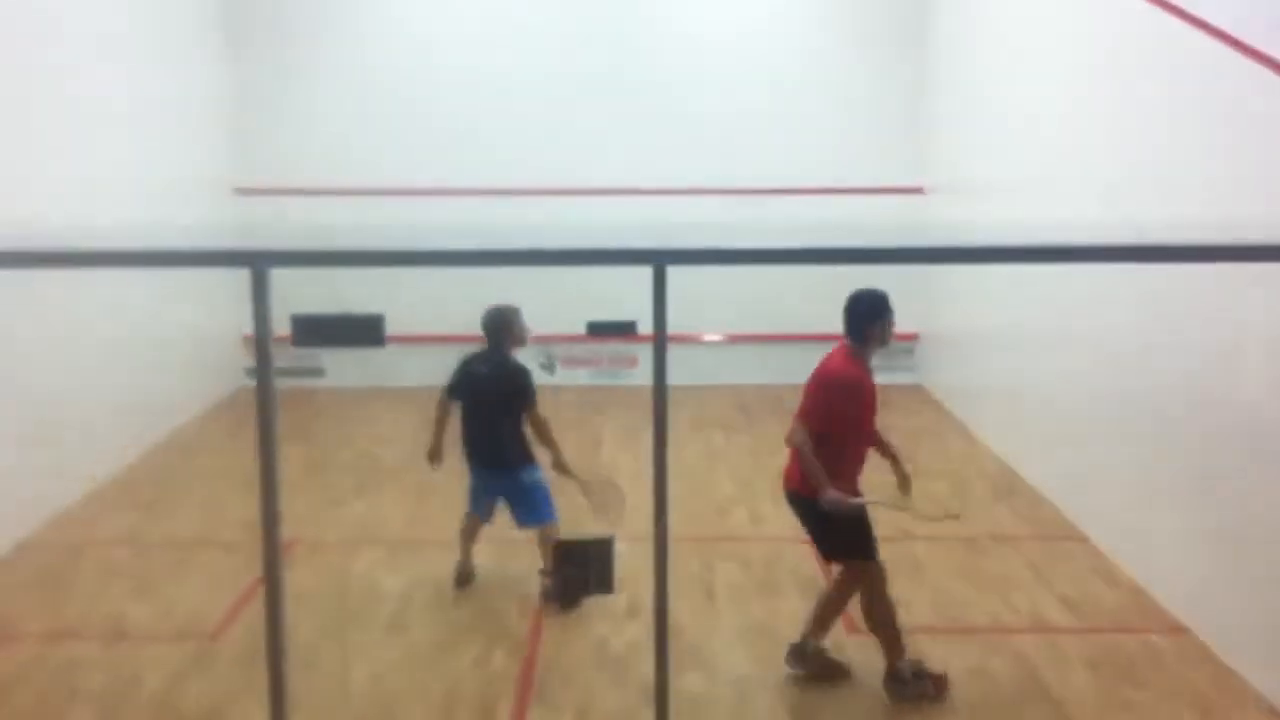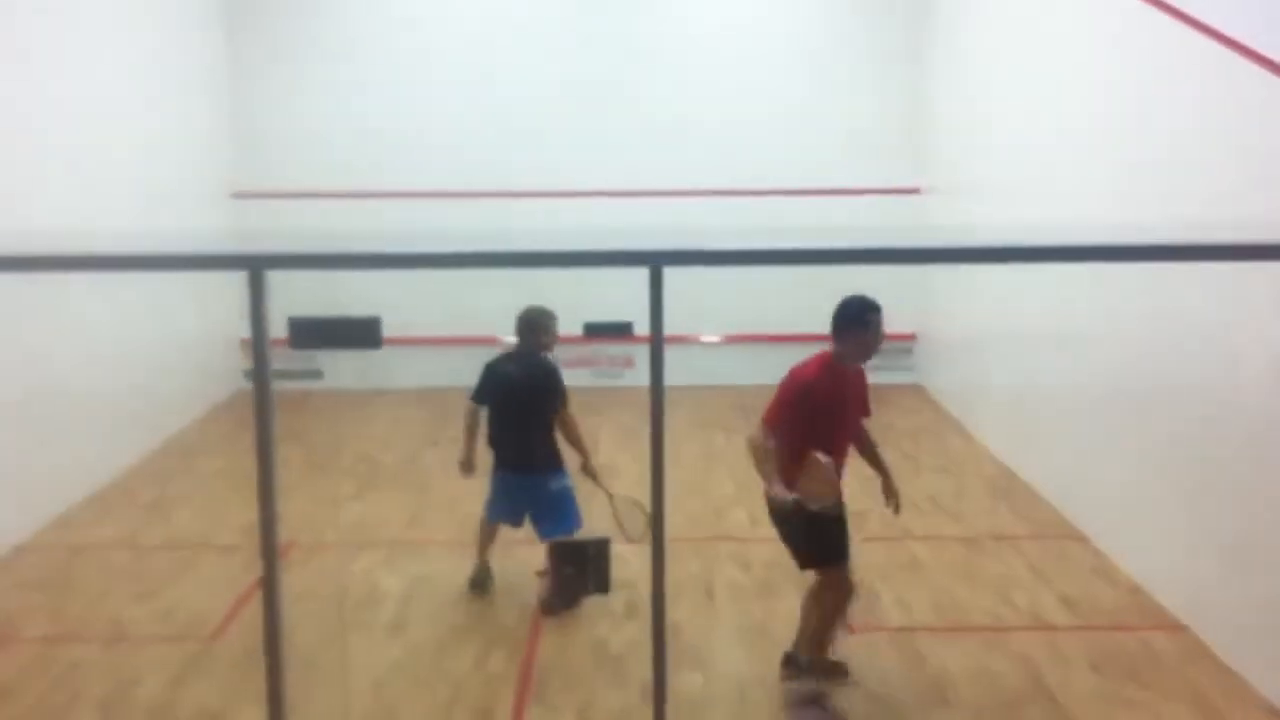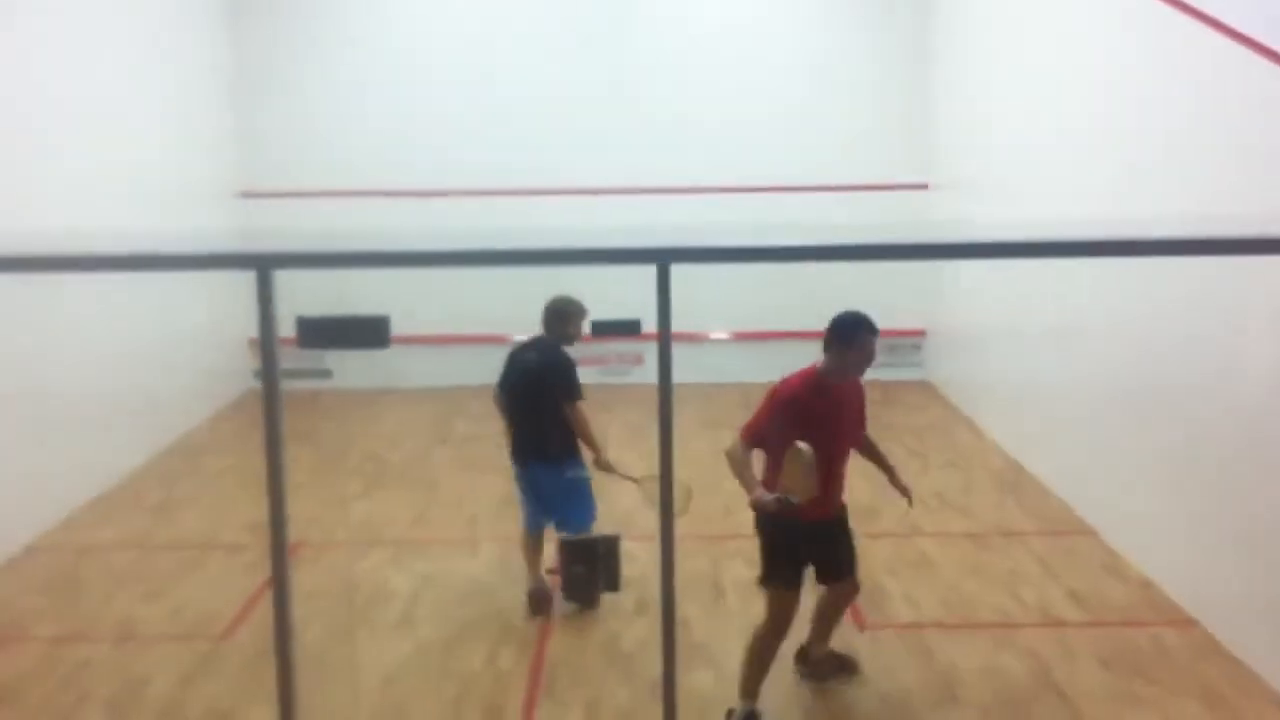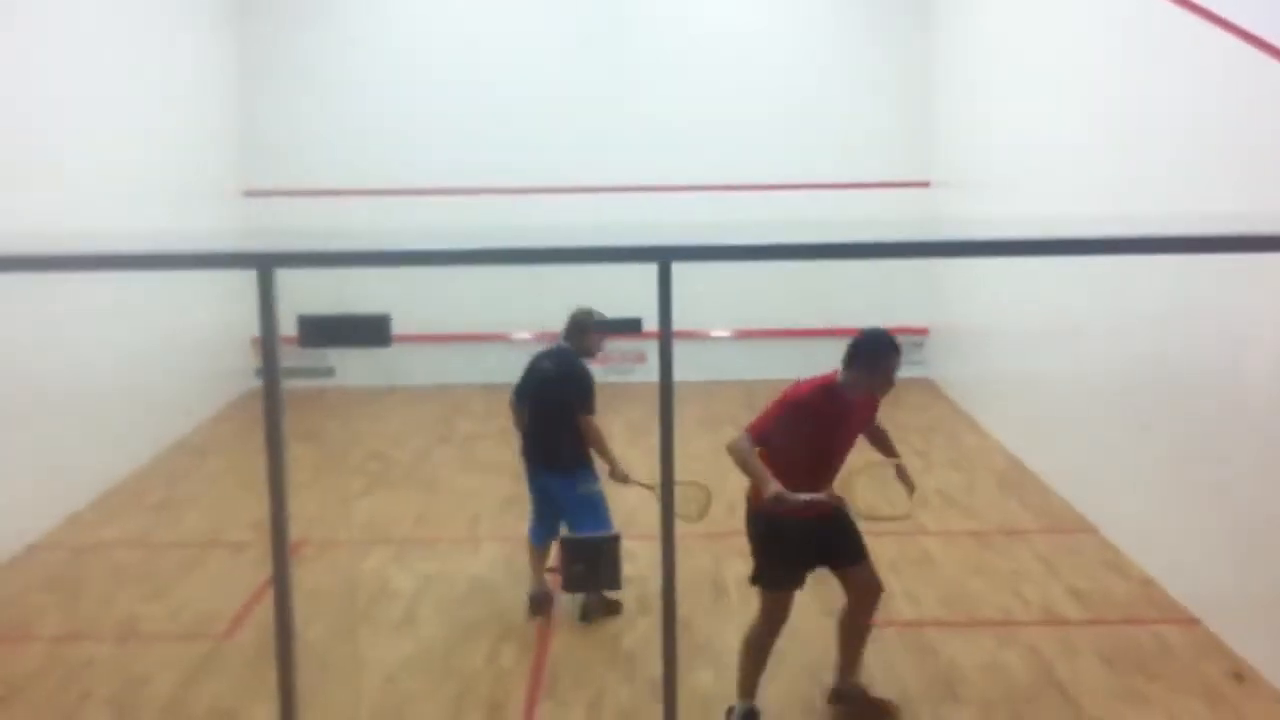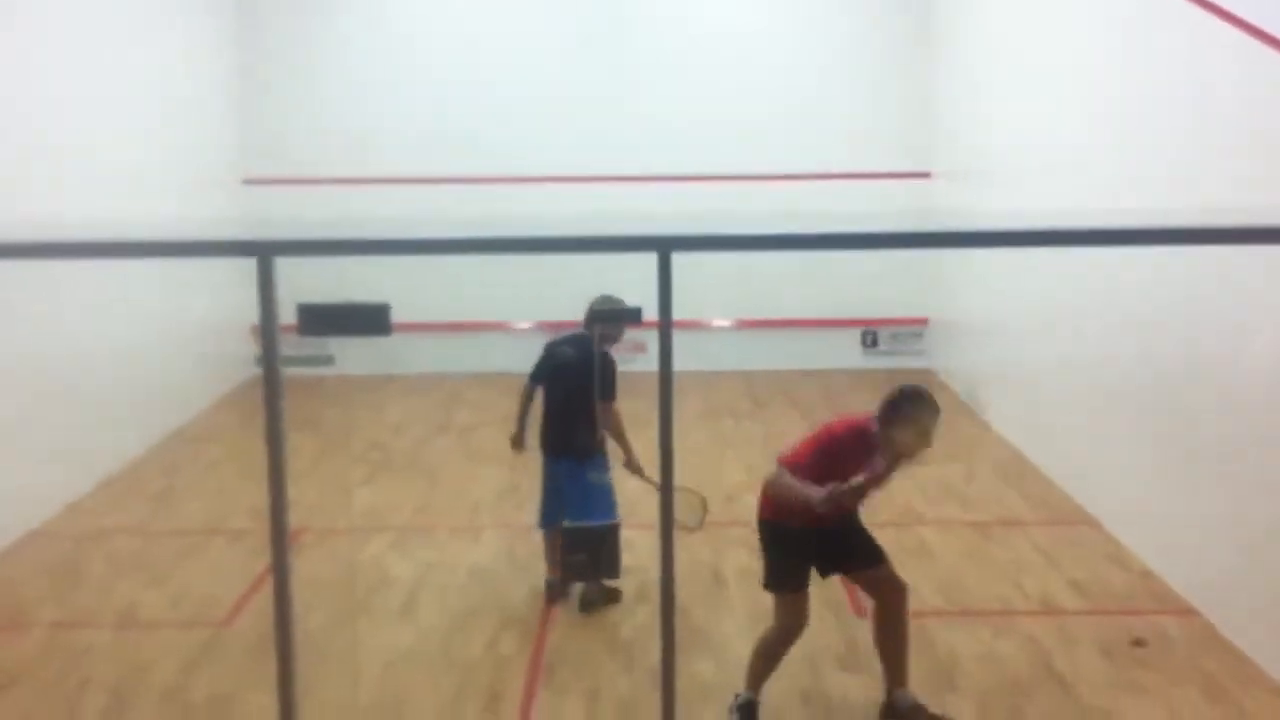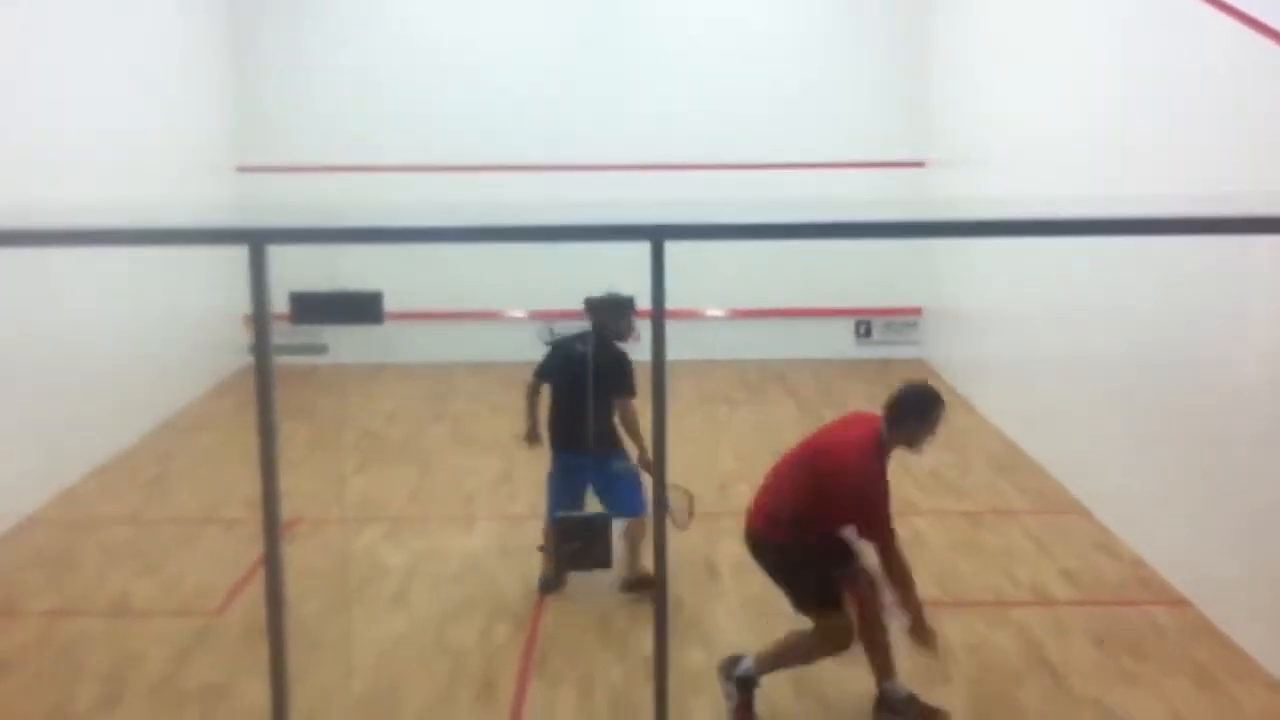
dt=0.2s
person 1, frame 1
left shoulder: (852, 364)
right shoulder: (840, 374)
right elbow: (797, 436)
left wrist: (893, 459)
right wrist: (825, 489)
left hip: (831, 489)
right hip: (818, 492)
left knee: (857, 570)
right knee: (872, 575)
left ankle: (807, 649)
right ankle: (901, 672)
person 1, frame 2
left shoulder: (855, 376)
right shoulder: (806, 379)
right elbow: (760, 437)
left wrist: (884, 475)
right wrist: (774, 486)
right hip: (797, 497)
left knee: (831, 577)
right knee: (840, 585)
left ankle: (802, 656)
person 1, frame 3
left shoulder: (852, 390)
right shoulder: (790, 393)
right elbow: (738, 448)
left wrist: (890, 472)
right wrist: (754, 490)
left hip: (828, 510)
right hip: (784, 513)
left knee: (846, 588)
right knee: (780, 615)
left ankle: (813, 654)
person 1, frame 4
left shoulder: (866, 398)
right shoulder: (803, 399)
right elbow: (740, 443)
left wrist: (896, 461)
right wrist: (768, 484)
left hip: (822, 504)
right hip: (777, 511)
left knee: (868, 588)
right knee: (774, 613)
left ankle: (847, 687)
person 1, frame 5
left shoulder: (888, 440)
right shoulder: (840, 440)
right elbow: (778, 480)
right wrist: (814, 496)
left hip: (832, 516)
right hip: (787, 519)
left knee: (893, 591)
right knee: (791, 621)
person 1, frame 6
left shoulder: (870, 425)
right shoulder: (863, 469)
right elbow: (890, 553)
right wrist: (917, 617)
left hip: (808, 517)
right hip: (779, 533)
left knee: (866, 591)
right knee: (838, 632)
right ankle: (744, 671)
person 2, frame 1
left shoulder: (469, 365)
right shoulder: (516, 373)
left elbow: (444, 403)
right elbow: (534, 419)
left wrist: (436, 443)
right wrist: (556, 453)
left hip: (478, 456)
right hip: (513, 459)
left knee: (477, 510)
right knee: (544, 518)
left ankle: (464, 565)
right ankle: (553, 582)
person 2, frame 2
left shoulder: (494, 367)
right shoulder: (546, 371)
left elbow: (473, 410)
right elbow: (563, 420)
left wrist: (468, 451)
right wrist: (586, 457)
left hip: (506, 461)
right hip: (541, 464)
left knee: (494, 514)
right knee: (562, 527)
left ankle: (481, 570)
right ankle: (555, 591)
person 2, frame 3
left shoulder: (518, 354)
right shoulder: (560, 362)
left elbow: (500, 398)
right elbow: (573, 413)
right wrist: (598, 452)
left hip: (525, 452)
right hip: (558, 455)
left knee: (534, 521)
right knee: (578, 520)
left ankle: (536, 586)
person 2, frame 4
left shoulder: (539, 361)
right shoulder: (578, 373)
left elbow: (516, 404)
right elbow: (586, 425)
right wrist: (612, 464)
left hip: (536, 460)
right hip: (569, 465)
left knee: (542, 526)
right knee: (593, 530)
left ankle: (538, 589)
right ankle: (592, 598)
person 2, frame 5
left shoulder: (555, 347)
right shoulder: (601, 360)
left elbow: (528, 389)
right elbow: (607, 413)
left wrist: (520, 428)
right wrist: (628, 453)
left hip: (553, 447)
right hip: (584, 452)
left knee: (553, 517)
right knee: (597, 521)
left ankle: (555, 578)
right ankle: (593, 588)
person 2, frame 6
left shoulder: (563, 346)
right shoulder: (616, 358)
left elbow: (534, 386)
right elbow: (624, 409)
left wrist: (532, 426)
right wrist: (642, 450)
left hip: (563, 443)
right hip: (601, 446)
left knee: (559, 511)
right knee: (634, 508)
left ankle: (550, 573)
right ankle: (633, 573)
